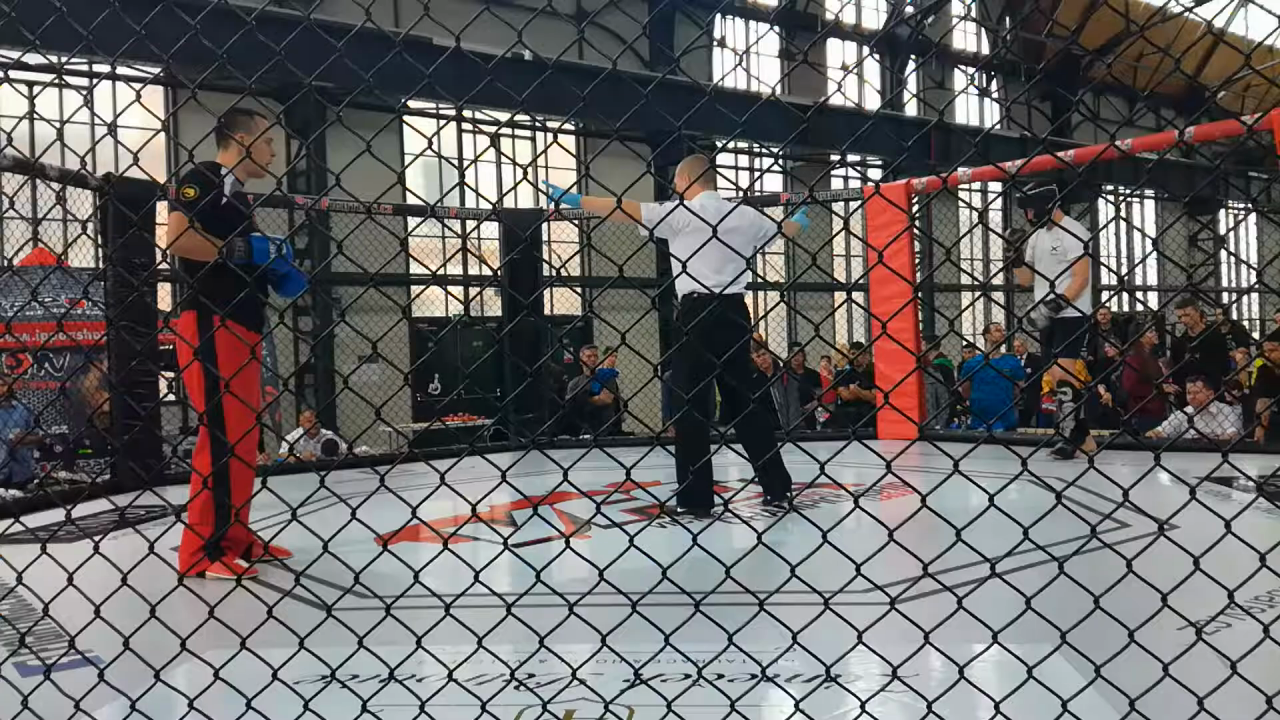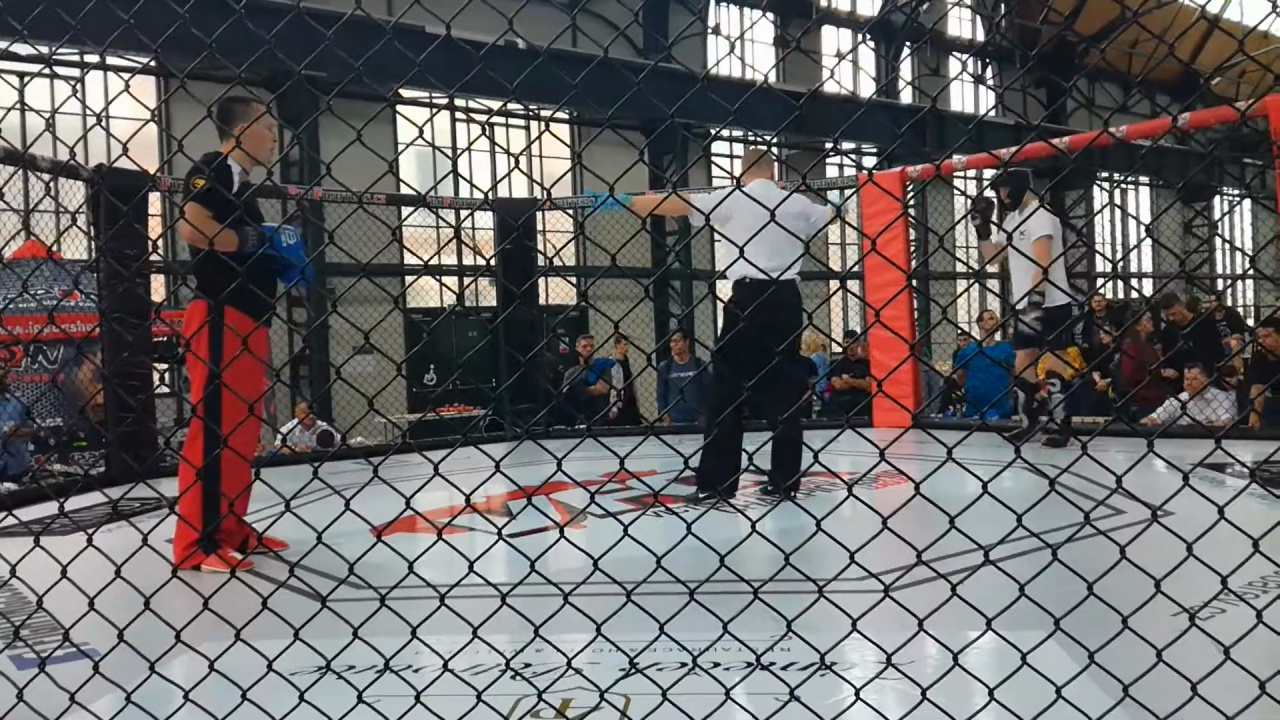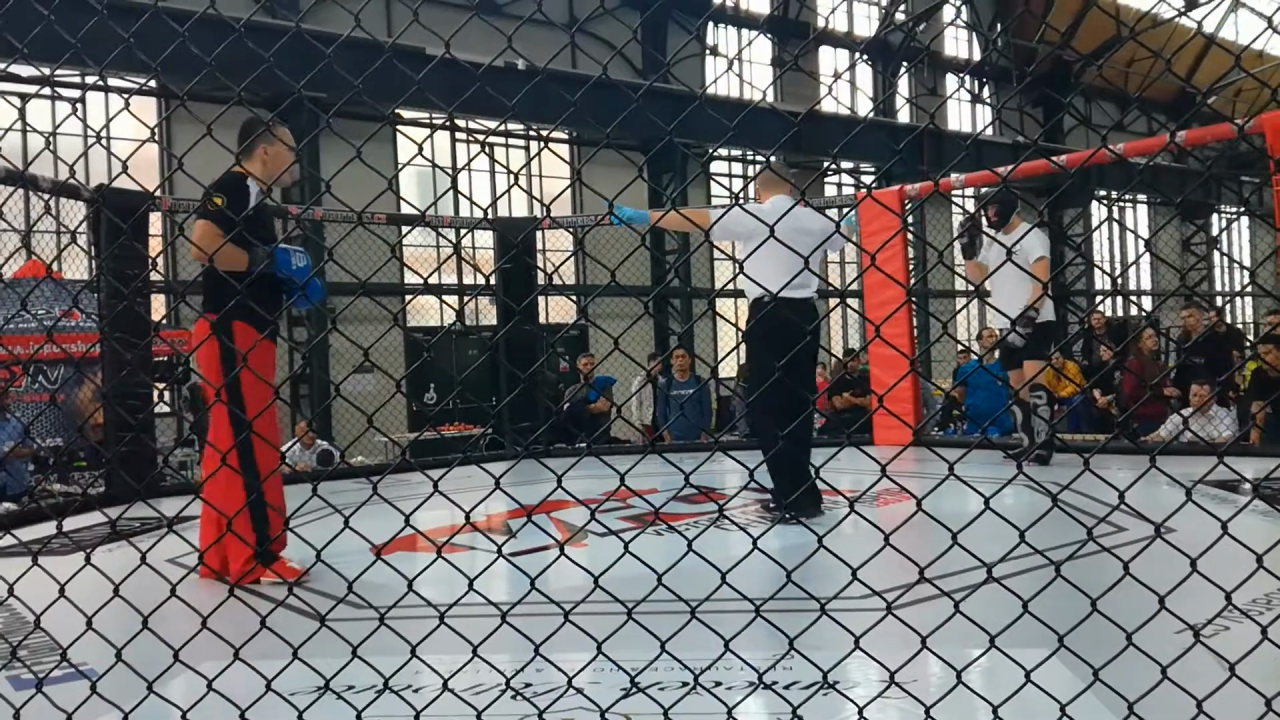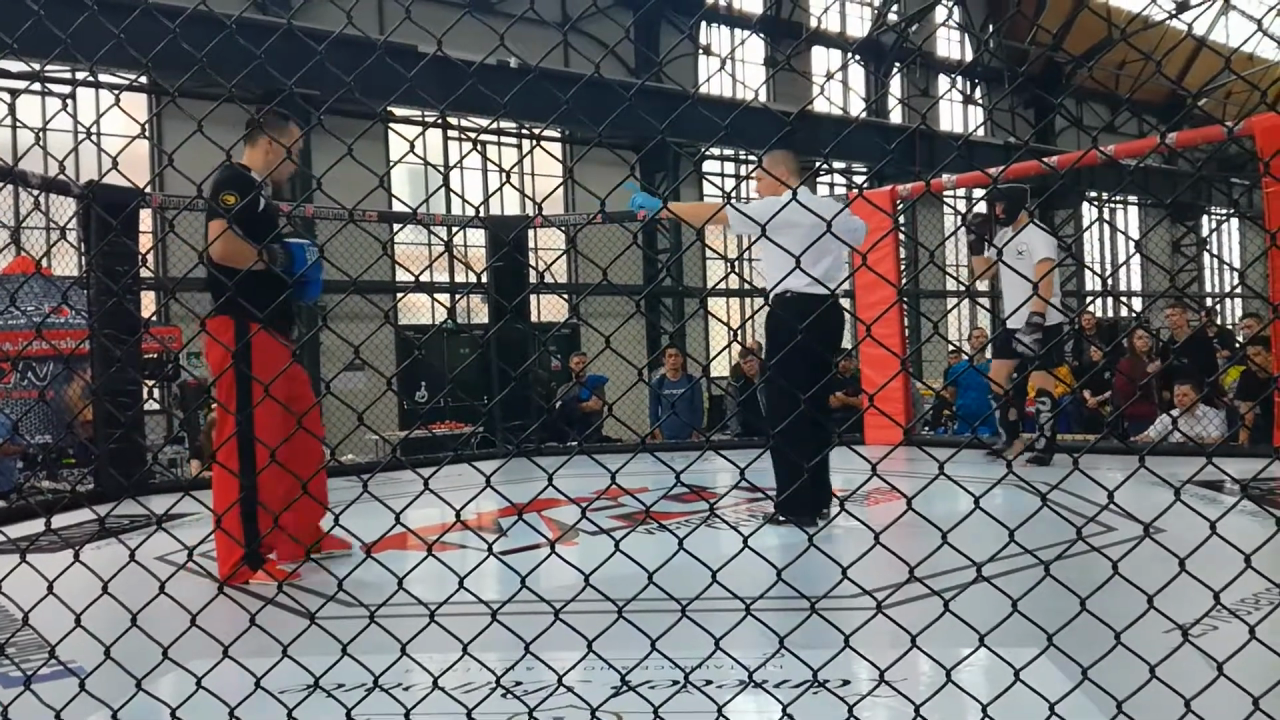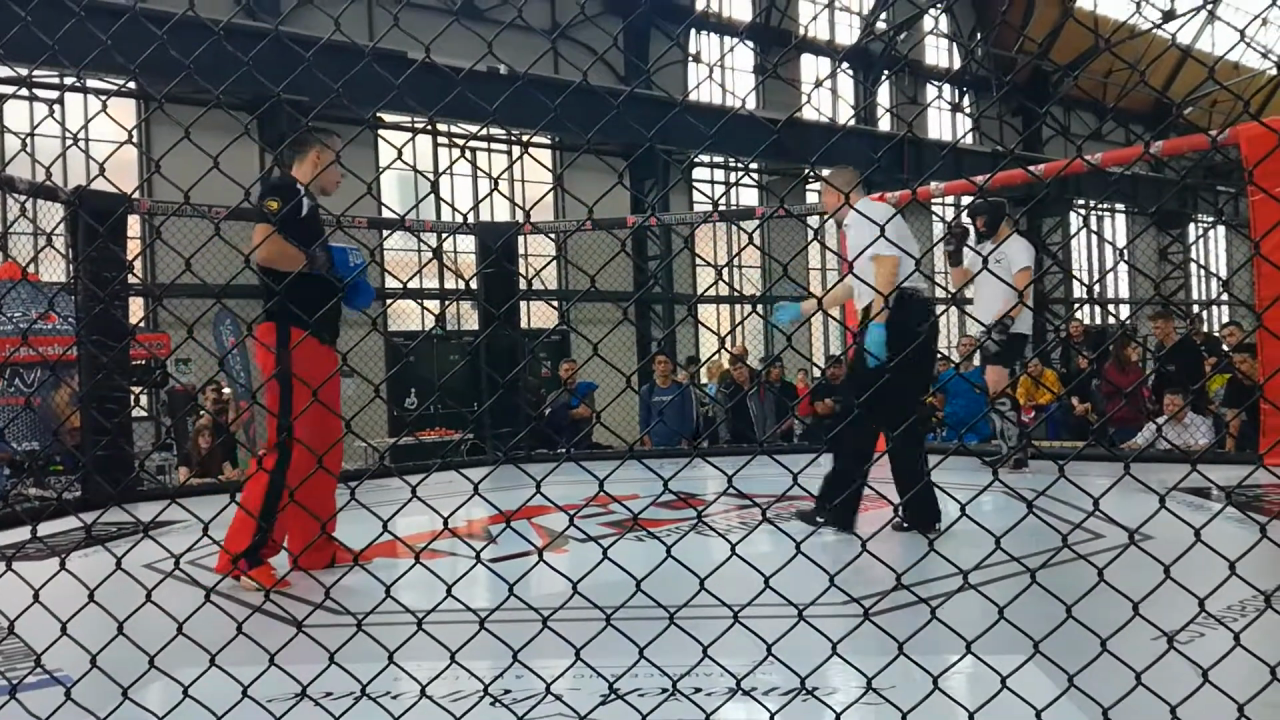
dt=0.7s
person 1, frame 1
left shoulder: (237, 195)
right shoulder: (206, 178)
right elbow: (177, 237)
left wrist: (277, 271)
right wrist: (244, 249)
left hip: (241, 329)
right hip: (213, 327)
left knee: (243, 434)
right knee: (222, 434)
left ankle: (233, 535)
right ankle: (202, 549)
person 1, frame 2
left shoulder: (239, 182)
right shoulder: (214, 168)
right elbow: (190, 226)
left wrist: (281, 261)
right wrist: (256, 238)
left hip: (246, 320)
right hip: (220, 318)
left knee: (242, 427)
right knee: (216, 425)
left ankle: (230, 527)
right ankle: (197, 541)
person 1, frame 3
left shoulder: (254, 199)
right shoulder: (233, 186)
right elbow: (202, 245)
left wrist: (293, 282)
right wrist: (266, 260)
left hip: (250, 335)
right hip: (231, 333)
left knee: (229, 444)
right knee: (249, 442)
left ankle: (221, 555)
right ankle: (254, 556)
person 1, frame 4
left shoulder: (256, 191)
right shoulder: (234, 182)
right elbow: (221, 246)
left wrist: (295, 274)
right wrist: (280, 257)
left hip: (269, 333)
right hip: (242, 333)
left knee: (303, 430)
right knee: (247, 441)
left ankle: (303, 534)
right ankle: (244, 557)
person 1, frame 5
left shoulder: (307, 205)
right shoulder: (282, 191)
right elbow: (265, 250)
left wrist: (346, 281)
right wrist: (326, 260)
left hip: (316, 338)
right hip: (288, 337)
left knee: (325, 443)
right knee: (290, 443)
left ankle: (314, 544)
right ankle: (246, 552)
person 2, frame 1
left shoulder: (684, 214)
right shoulder: (745, 215)
left elbow: (627, 211)
right elbow: (786, 229)
left wrist: (575, 200)
right wrist: (800, 219)
left hip: (700, 313)
right hip: (735, 312)
left knee: (692, 406)
right knee: (746, 402)
left ankle: (695, 498)
right ankle: (778, 488)
person 2, frame 2
left shoulder: (731, 200)
right shoulder: (798, 204)
left elbow: (677, 204)
right elbow: (828, 215)
left wrist: (624, 201)
right wrist: (836, 206)
left hip: (749, 298)
right hip: (786, 299)
left knee: (727, 390)
right knee: (785, 391)
left ankle: (715, 482)
right ankle: (785, 480)
person 2, frame 3
left shoulder: (752, 216)
right shoulder: (815, 220)
left elbow: (697, 220)
right elbow: (841, 236)
left wrist: (642, 216)
left hip: (769, 316)
right hip: (805, 316)
left knee: (768, 409)
right knee: (798, 406)
left ankle: (800, 498)
right ankle: (790, 495)
person 2, frame 4
left shoulder: (774, 210)
right shoulder: (835, 210)
left elbow: (714, 214)
right elbow: (860, 233)
left wrist: (658, 206)
left hip: (792, 313)
right hip: (828, 312)
left knee: (786, 409)
right knee: (815, 405)
left ankle: (797, 505)
right ankle: (816, 497)
person 2, frame 5
left shoulder: (870, 213)
right shoulder: (864, 226)
left elbow: (889, 264)
right elbow: (850, 286)
left wrist: (879, 323)
right wrist: (803, 308)
left hip: (895, 324)
right hip: (910, 323)
left knee: (862, 413)
right knee: (904, 418)
left ankle: (837, 507)
right ankle: (920, 513)
person 3, frame 1
left shoulder: (1072, 232)
right shoulder: (1036, 236)
left elbow: (1081, 280)
right elbow: (1026, 280)
left wrist: (1055, 304)
right wrist: (1017, 259)
left hip: (1071, 315)
right hip: (1049, 318)
left knee: (1063, 374)
right knee: (1060, 378)
left ankle: (1070, 438)
right ankle: (1082, 436)
person 3, frame 2
left shoulder: (1040, 215)
right shoulder: (1011, 219)
left elbow: (1043, 263)
right elbow: (994, 258)
left wrist: (1036, 302)
right wrist: (982, 225)
left hip: (1051, 303)
right hip: (1025, 305)
left knee: (1053, 364)
right knee: (1022, 364)
left ankle: (1062, 427)
right ankle: (1031, 421)
person 3, frame 3
left shoulder: (1031, 235)
right shoulder: (991, 241)
left elbow: (1041, 282)
right elbow: (976, 278)
left wrist: (1028, 318)
right wrist: (968, 244)
left hip: (1036, 322)
right hip: (1007, 324)
left knee: (1033, 377)
right knee: (1017, 382)
left ankle: (1043, 443)
right ankle: (1029, 443)
person 3, frame 4
left shoulder: (1037, 235)
right shoulder: (1001, 236)
left elbow: (1045, 283)
right elbow: (982, 273)
left wrist: (1035, 322)
right wrist: (976, 240)
left hip: (1042, 322)
right hip: (1013, 322)
left knee: (1040, 381)
right knee: (998, 376)
left ankle: (1044, 446)
right ankle: (1010, 438)
person 3, frame 5
left shoulder: (1017, 245)
right shoulder: (980, 249)
left elbow: (1022, 290)
right elbow: (959, 284)
left wrist: (1003, 323)
right wrist: (953, 251)
left hip: (1011, 330)
right hip: (989, 331)
left knee: (995, 382)
right knee: (996, 389)
left ankle: (1016, 446)
right ankle: (1009, 450)
